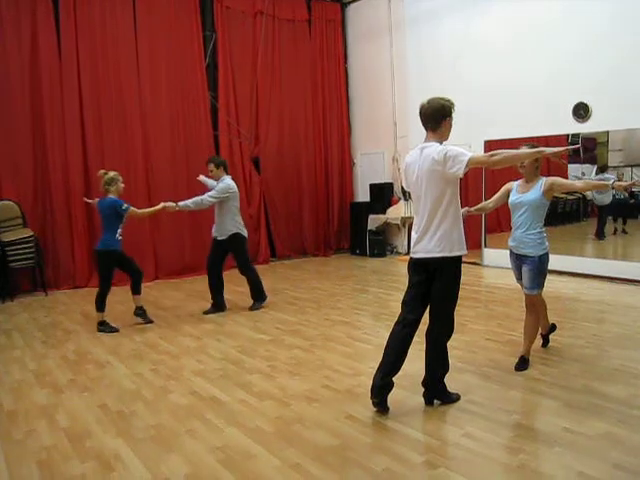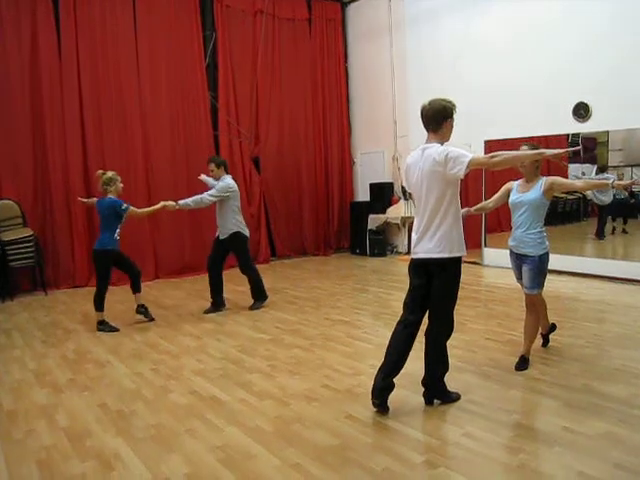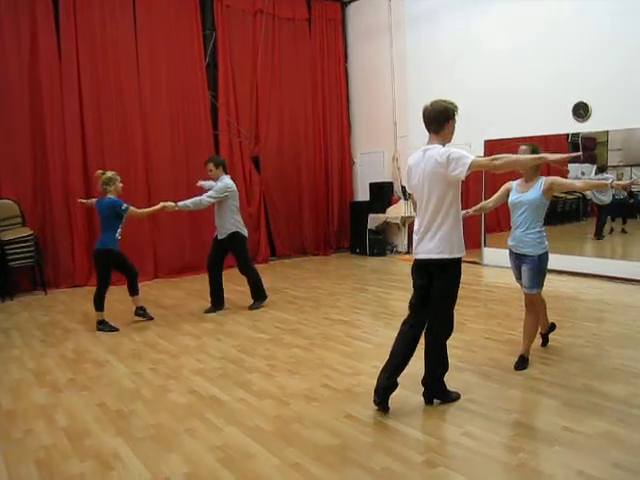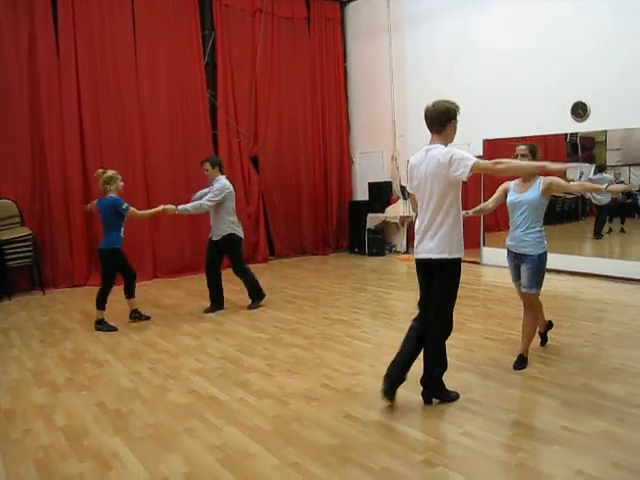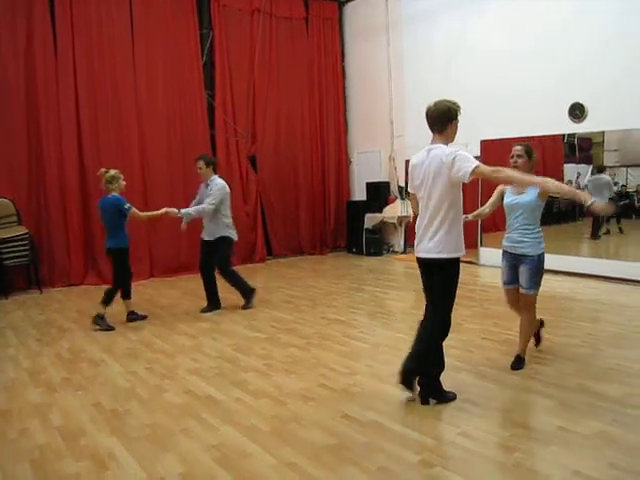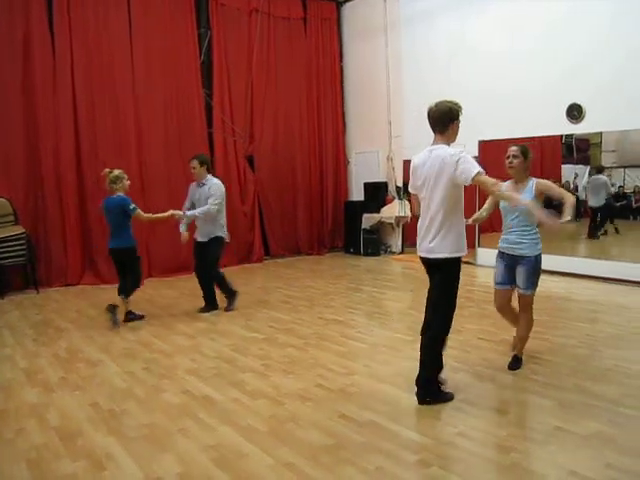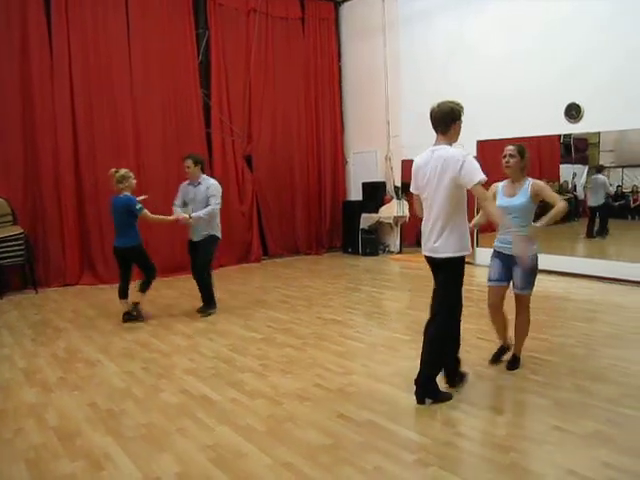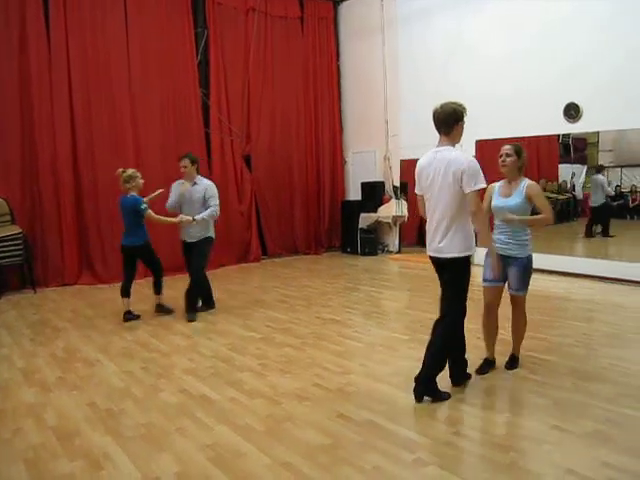
dt=0.1s
person 1, frame 1
left shoulder: (410, 159)
right shoulder: (445, 155)
right elbow: (491, 160)
left wrist: (457, 212)
right wrist: (539, 152)
left hip: (419, 252)
right hip: (444, 253)
left knee: (407, 319)
right knee: (440, 324)
left ankle: (380, 386)
right ankle: (434, 389)
person 1, frame 2
left shoulder: (411, 159)
right shoulder: (446, 156)
right elbow: (492, 161)
right wrist: (541, 153)
left hip: (419, 252)
right hip: (444, 253)
left knee: (409, 320)
right knee: (439, 323)
left ankle: (382, 387)
right ankle: (433, 388)
person 1, frame 3
left shoulder: (413, 161)
right shoulder: (447, 157)
right elbow: (493, 164)
right wrist: (542, 158)
left hip: (421, 252)
right hip: (444, 254)
left knee: (415, 320)
right knee: (439, 323)
left ankle: (385, 385)
right ankle: (434, 388)
person 1, frame 4
left shoulder: (414, 161)
right shoulder: (448, 158)
right elbow: (494, 167)
right wrist: (547, 166)
left hip: (422, 251)
right hip: (442, 255)
left knee: (426, 317)
right knee: (437, 322)
left ankle: (395, 375)
right ankle: (432, 386)
person 1, frame 5
left shoulder: (415, 160)
right shoulder: (452, 158)
right elbow: (495, 174)
right wrist: (542, 182)
left hip: (423, 250)
right hip: (444, 251)
left knee: (435, 313)
right knee: (439, 318)
left ankle: (414, 369)
right ankle: (429, 386)
person 1, frame 6
left shoulder: (418, 161)
right shoulder: (455, 158)
right elbow: (491, 185)
right wrist: (533, 207)
left hip: (425, 247)
right hip: (445, 249)
left knee: (439, 311)
right knee: (438, 316)
left ankle: (430, 373)
right ankle: (427, 386)
person 1, frame 7
left shoulder: (420, 161)
right shoulder: (461, 160)
right elbow: (485, 200)
left hip: (431, 246)
right hip: (451, 249)
left knee: (450, 311)
right knee: (442, 314)
left ankle: (452, 370)
right ankle: (426, 385)
person 1, frame 8
left shoulder: (423, 162)
right shoulder: (465, 162)
right elbow: (476, 210)
right wrist: (489, 248)
left hip: (435, 248)
right hip: (457, 249)
left knee: (455, 309)
right knee: (449, 315)
left ankle: (458, 369)
right ankle: (426, 380)
person 2, frame 1
left shoulder: (548, 183)
right shoulder: (511, 187)
left elbow: (579, 185)
right elbow: (490, 204)
left wrist: (612, 184)
right wrist: (471, 210)
left hip: (535, 251)
right hip: (515, 249)
left knee: (531, 302)
right knee: (533, 297)
left ankle: (525, 353)
right ankle: (546, 327)
person 2, frame 2
left shoulder: (547, 183)
right shoulder: (511, 186)
left elbow: (579, 184)
right elbow: (490, 204)
left wrist: (612, 183)
right wrist: (471, 210)
left hip: (535, 251)
right hip: (515, 249)
left knee: (531, 301)
right knee: (532, 296)
left ankle: (525, 353)
right ankle: (546, 327)
person 2, frame 3
left shoulder: (547, 183)
right shoulder: (510, 186)
left elbow: (579, 184)
right elbow: (489, 204)
left wrist: (611, 183)
right wrist: (471, 210)
left hip: (534, 251)
right hip: (514, 249)
left knee: (530, 301)
right knee: (532, 296)
left ankle: (524, 352)
right ankle: (545, 326)
person 2, frame 4
left shoulder: (546, 183)
right shoulder: (508, 186)
left elbow: (575, 186)
right elbow: (489, 205)
left wrist: (605, 187)
right wrist: (470, 212)
left hip: (534, 251)
right hip: (513, 248)
left knee: (531, 300)
right knee: (525, 297)
left ankle: (523, 353)
right ankle: (543, 325)
person 2, frame 5
left shoulder: (541, 185)
right shoulder: (504, 188)
left elbow: (570, 191)
right elbow: (487, 209)
left wrist: (589, 201)
right wrist: (470, 216)
left hip: (531, 252)
right hip: (509, 250)
left knee: (527, 302)
right knee: (512, 301)
left ankle: (521, 353)
right ankle: (535, 324)
person 2, frame 6
left shoulder: (538, 185)
right shoulder: (501, 188)
left elbow: (568, 197)
right elbow: (484, 213)
left wrist: (567, 217)
right wrist: (468, 222)
left hip: (529, 253)
right hip: (505, 252)
left knee: (524, 303)
right knee: (500, 303)
left ankle: (518, 353)
right ankle: (521, 331)
person 2, frame 7
left shoulder: (533, 186)
right shoulder: (496, 188)
left elbow: (561, 204)
right elbow: (483, 216)
left wrist: (538, 225)
right wrist: (468, 226)
right hip: (500, 251)
left knee: (522, 304)
right knee: (493, 303)
left ankle: (516, 353)
right ankle: (504, 343)
person 2, frame 8
left shoulder: (530, 187)
right shoulder: (493, 188)
left elbow: (548, 218)
left wrist: (516, 219)
left hip: (519, 254)
right hip: (495, 251)
left knee: (517, 305)
right knee: (489, 305)
left ankle: (515, 353)
right ankle: (489, 357)
person 3, frame 1
left shoulder: (103, 202)
right shoulder: (114, 202)
left elbow: (97, 202)
right elbow: (138, 213)
left wrist: (93, 202)
right wrist: (160, 207)
left hip: (113, 249)
right hip: (106, 250)
left knee: (136, 273)
right knee: (105, 285)
left ankle: (139, 309)
right ankle: (101, 322)
person 3, frame 2
left shoulder: (102, 202)
right shoulder: (114, 203)
left elbow: (94, 201)
right elbow: (138, 212)
left wrist: (88, 201)
right wrist: (159, 206)
left hip: (111, 249)
right hip: (104, 250)
left knee: (134, 272)
right knee: (103, 284)
left ankle: (140, 306)
right ankle: (100, 322)
person 3, frame 3
left shoulder: (101, 202)
right shoulder: (114, 203)
left elbow: (93, 202)
right elbow: (138, 213)
left wrist: (87, 202)
right wrist: (159, 207)
left hip: (111, 249)
right hip: (105, 250)
left knee: (132, 273)
right knee: (103, 284)
left ankle: (139, 308)
right ankle: (100, 322)
person 3, frame 4
left shoulder: (102, 201)
right shoulder: (115, 201)
left elbow: (94, 204)
right elbow: (138, 214)
left wrist: (92, 205)
right wrist: (159, 209)
left hip: (110, 247)
right hip: (111, 248)
left knee: (130, 275)
right knee: (107, 283)
left ankle: (134, 311)
right ankle: (100, 321)
person 3, frame 5
left shoulder: (103, 201)
right shoulder: (118, 200)
right elbow: (140, 216)
right wrist: (162, 212)
left hip: (113, 245)
right hip: (119, 246)
left knee: (126, 277)
right knee: (118, 282)
left ankle: (131, 312)
right ankle: (100, 316)
person 3, frame 6
left shoulder: (107, 201)
right shoulder: (123, 200)
right elbow: (143, 217)
right wrist: (167, 214)
left hip: (113, 247)
right hip: (126, 246)
left knee: (124, 279)
right knee: (135, 279)
left ankle: (128, 311)
right ankle: (114, 306)
person 3, frame 7
left shoulder: (115, 200)
right shoulder: (130, 200)
right elbow: (150, 217)
left wrist: (136, 200)
right wrist: (172, 218)
left hip: (118, 246)
right hip: (132, 245)
left knee: (124, 278)
right knee: (151, 271)
left ankle: (127, 312)
right ankle: (136, 305)
person 3, frame 8
left shoulder: (123, 200)
right shoulder: (136, 200)
right elbow: (154, 217)
left wrist: (153, 195)
right wrist: (176, 220)
left hip: (126, 245)
right hip: (140, 244)
left knee: (128, 277)
right knee: (157, 270)
left ankle: (127, 311)
right ankle: (159, 304)
person 4, frame 1
left shoulder: (227, 185)
right shoulder: (221, 184)
left elbow: (204, 201)
left wrist: (178, 205)
right wrist: (204, 180)
left hip: (234, 234)
right hip: (221, 235)
left knee: (245, 267)
right knee: (212, 267)
left ankle: (259, 298)
right ankle: (218, 303)
person 4, frame 2
left shoulder: (227, 185)
right shoulder: (222, 183)
left elbow: (204, 200)
left wrist: (178, 204)
right wrist: (205, 178)
left hip: (236, 233)
right hip: (223, 234)
left knee: (246, 266)
right knee: (213, 266)
left ankle: (260, 297)
right ankle: (217, 303)
person 4, frame 3
left shoulder: (226, 185)
right shoulder: (221, 184)
left elbow: (203, 201)
left wrist: (177, 205)
right wrist: (202, 183)
left hip: (234, 233)
right hip: (222, 234)
left knee: (245, 267)
right knee: (213, 266)
left ankle: (260, 297)
right ankle: (217, 302)
person 4, frame 4
left shoulder: (223, 185)
right shoulder: (215, 185)
left elbow: (203, 205)
right elbow: (204, 195)
left wrist: (178, 209)
right wrist: (197, 195)
left hip: (230, 234)
right hip: (217, 234)
left knee: (239, 267)
right knee: (211, 268)
left ankle: (257, 296)
right ankle: (217, 302)
person 4, frame 5
left shoulder: (219, 186)
right shoulder: (204, 186)
left elbow: (206, 209)
right elbow: (197, 204)
left wrist: (181, 212)
right wrist: (186, 220)
left hip: (223, 235)
right hip: (208, 235)
left knee: (223, 268)
right knee: (205, 268)
left ankle: (248, 293)
right ankle: (213, 302)
person 4, frame 6
left shoulder: (216, 185)
right shoulder: (193, 187)
left elbow: (211, 209)
right elbow: (188, 207)
left wrist: (185, 215)
right wrist: (183, 228)
left hip: (216, 235)
right hip: (200, 236)
left knee: (210, 269)
right knee: (200, 270)
left ankle: (231, 295)
right ankle: (210, 302)
person 4, frame 7
left shoulder: (212, 185)
right shoulder: (184, 187)
left elbow: (213, 209)
right elbow: (177, 207)
left wrist: (192, 216)
right wrist: (181, 215)
left hip: (210, 235)
right hip: (193, 236)
left knee: (203, 268)
right knee: (196, 270)
left ankle: (210, 303)
right ankle: (208, 302)
person 4, frame 8
left shoulder: (208, 185)
right shoulder: (177, 186)
left elbow: (214, 211)
right elbow: (170, 207)
left wrist: (193, 218)
right wrist: (180, 191)
left hip: (204, 236)
right hip: (186, 237)
left knee: (197, 271)
right knee: (194, 272)
left ankle: (191, 307)
right ankle: (208, 301)
